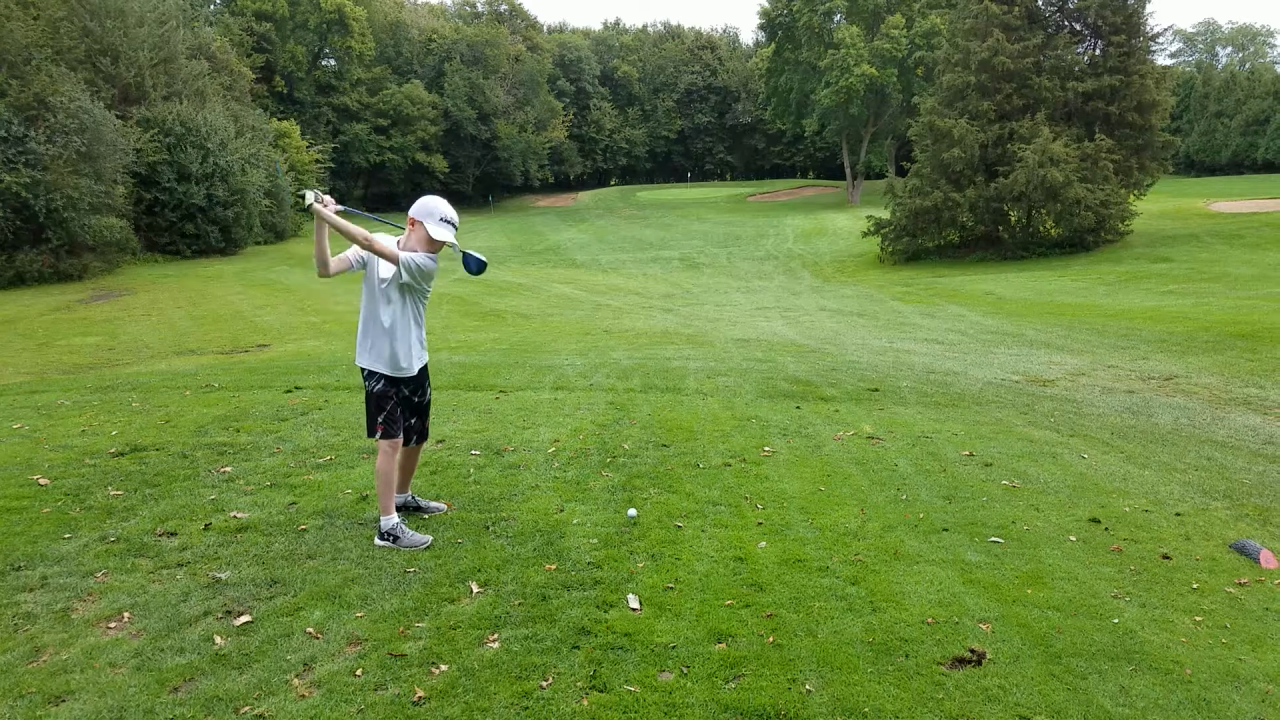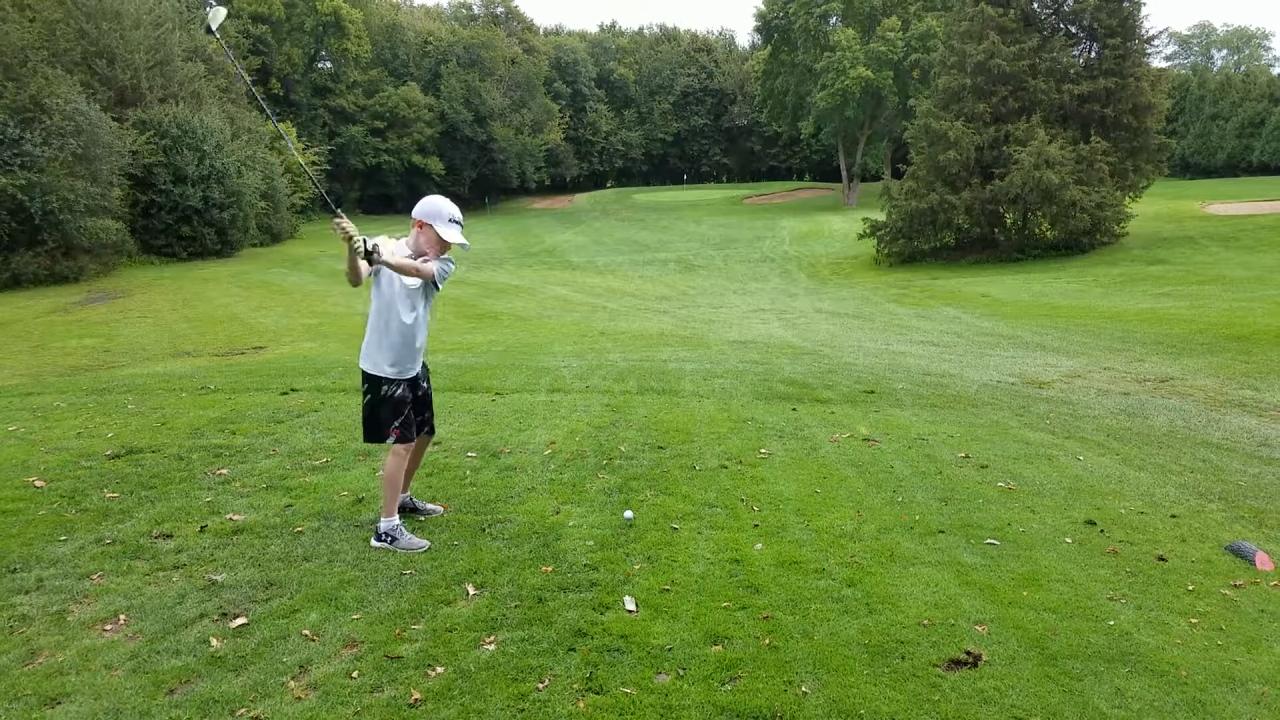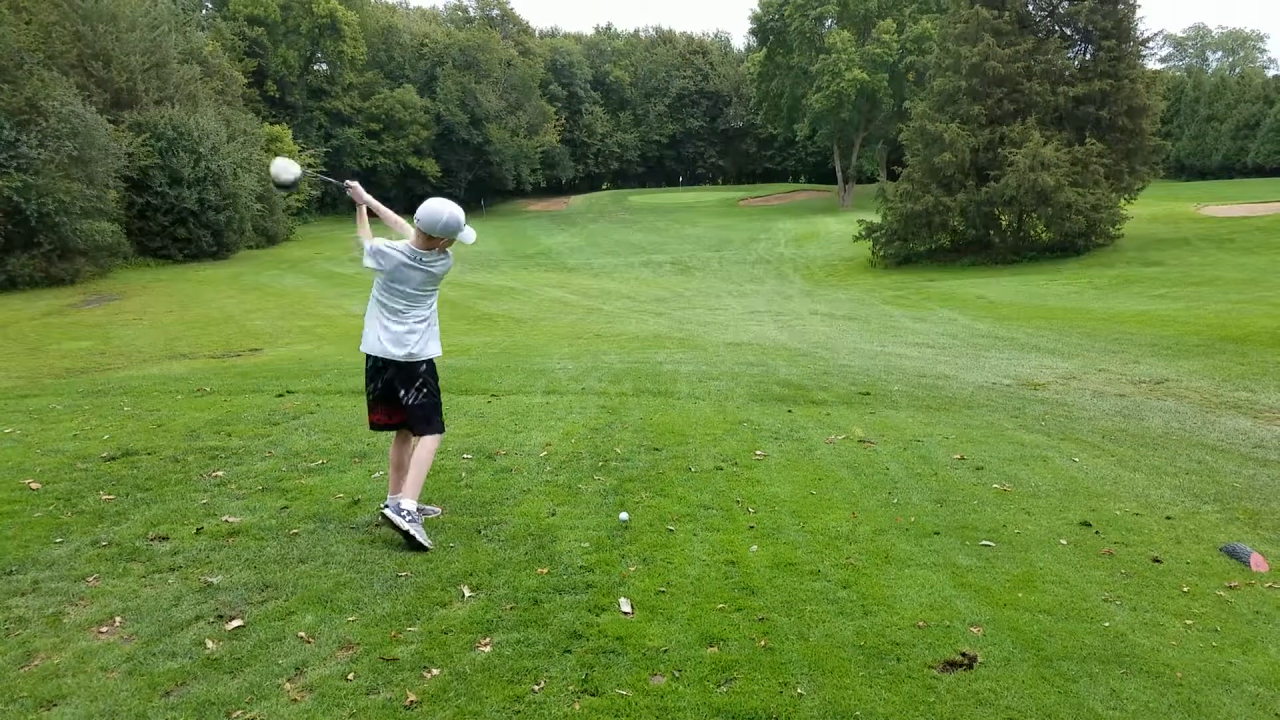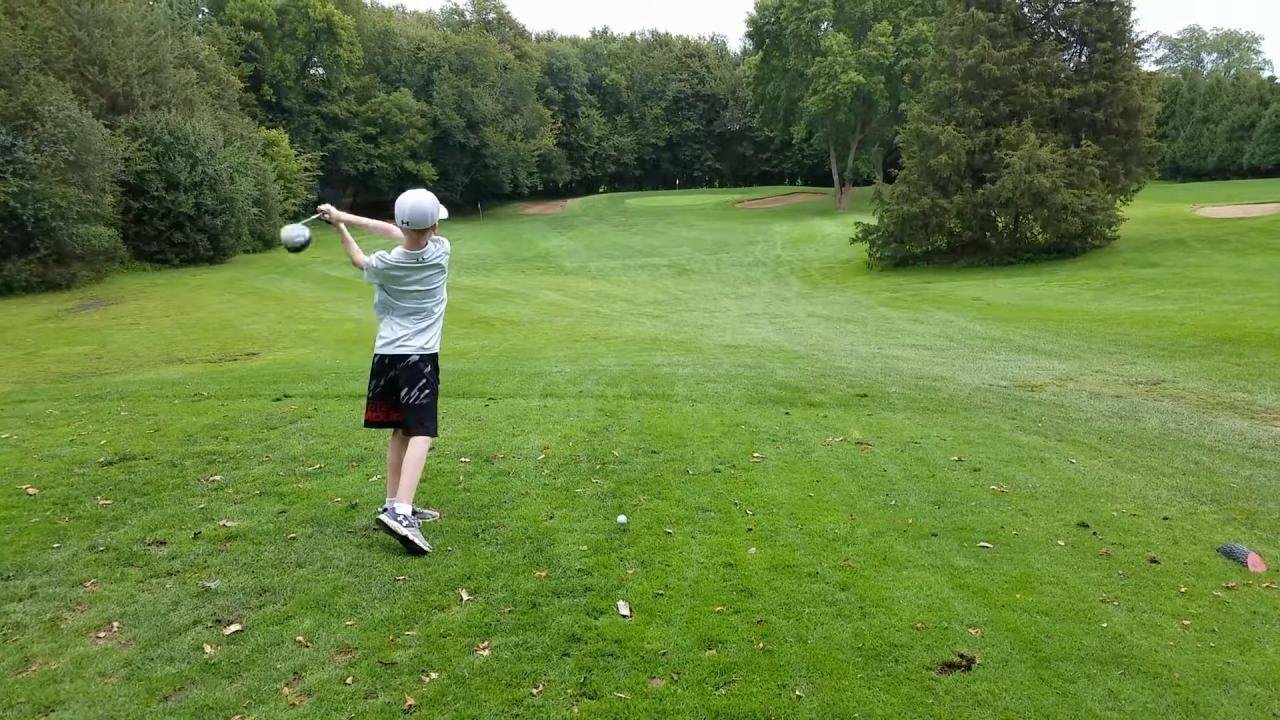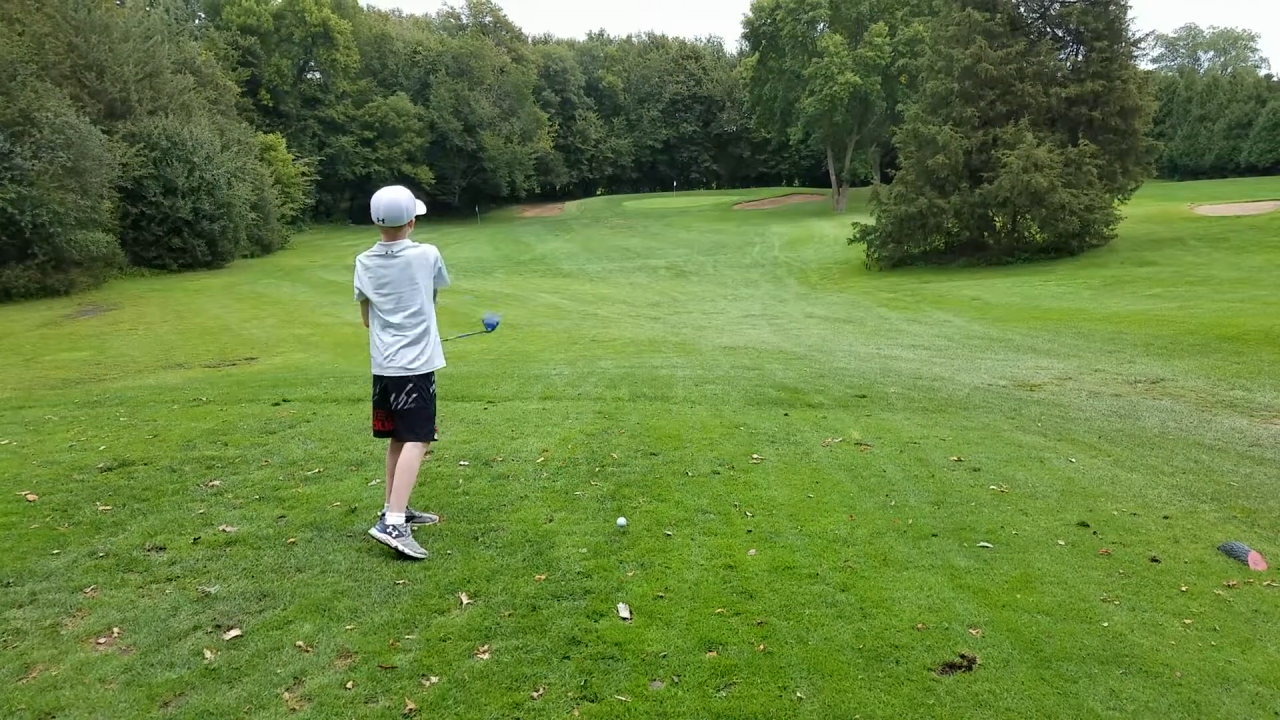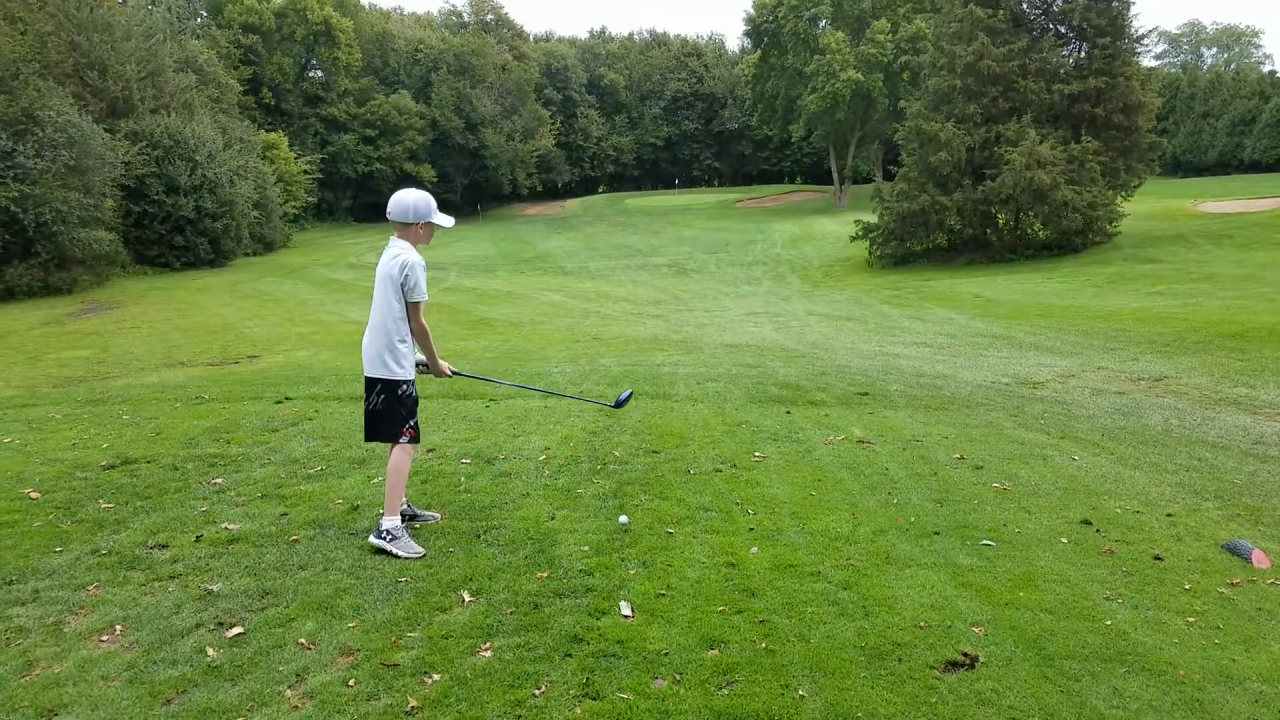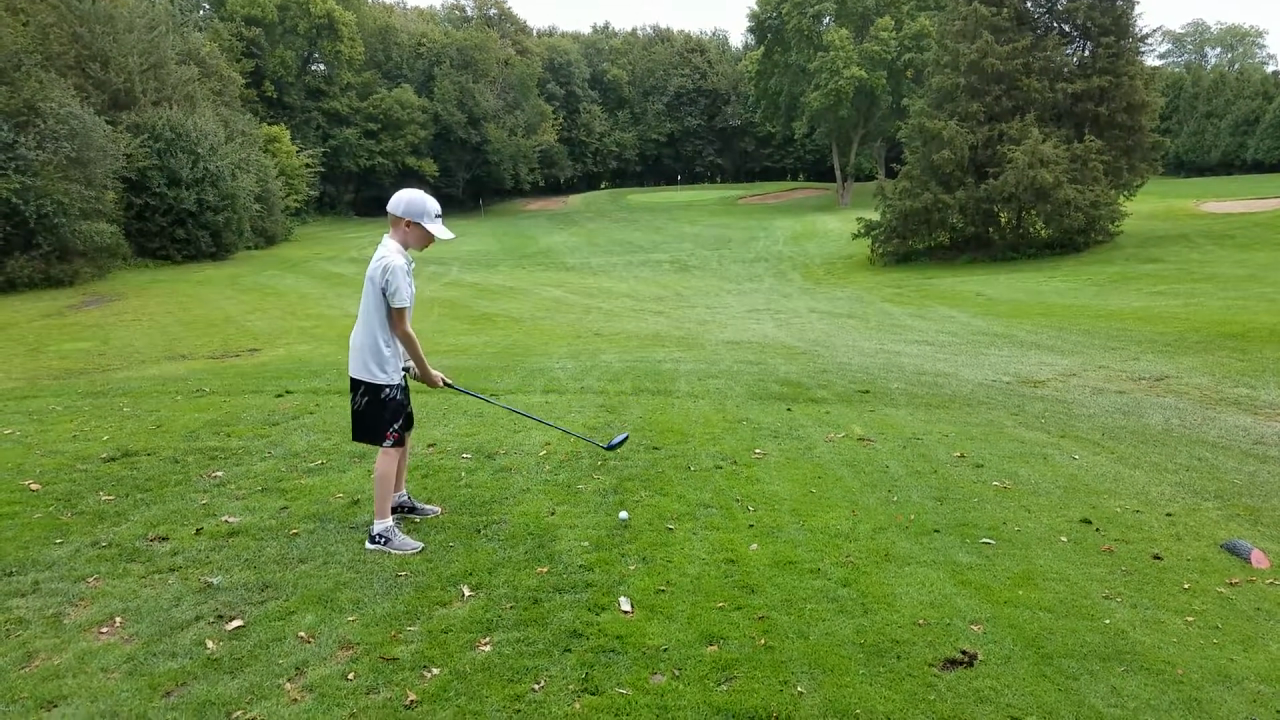
dt=0.5s
person 1, frame 1
left shoulder: (425, 265)
right shoulder: (377, 248)
left elbow: (369, 243)
right elbow: (326, 270)
left wrist: (327, 213)
right wrist: (322, 221)
left hip: (413, 365)
right hip: (379, 364)
left knee: (415, 438)
right knee: (391, 441)
left ankle: (403, 498)
right ankle: (388, 527)
person 1, frame 2
left shoulder: (441, 266)
right shoulder: (384, 249)
left elbow: (413, 268)
right elbow: (355, 278)
left wrist: (375, 252)
right wrist: (361, 252)
left hip: (413, 365)
right hip: (383, 368)
left knee: (423, 434)
right knee: (402, 443)
left ankle: (401, 497)
right ankle: (387, 528)
person 1, frame 3
left shoulder: (383, 252)
right shoulder: (441, 262)
left elbow: (364, 233)
right elbow: (411, 234)
left wrist: (361, 201)
right wrist: (370, 200)
left hip: (377, 354)
right hip: (415, 358)
left knee: (404, 430)
right knee: (429, 433)
left ankle: (397, 500)
right ankle: (406, 508)
person 1, frame 4
left shoulder: (384, 265)
right shoulder: (441, 250)
left elbow: (358, 259)
right elbow: (395, 233)
left wrist: (340, 222)
right wrist: (344, 215)
left hip: (386, 354)
right hip: (421, 356)
left knee: (401, 430)
right knee: (421, 434)
left ankle: (395, 503)
right ankle: (400, 511)
person 1, frame 5
left shoulder: (363, 263)
right shoulder: (428, 255)
left elbow: (366, 318)
left hip: (383, 364)
right hip: (417, 362)
left knee: (398, 438)
right knee: (416, 440)
left ankle: (394, 509)
right ankle: (392, 523)
person 1, frame 6
left shoulder: (390, 255)
right shoulder: (411, 261)
right elbow: (417, 323)
left wrist: (418, 357)
right wrist: (435, 362)
left hip: (382, 360)
right hip: (393, 365)
left knee: (400, 438)
right knee: (405, 442)
left ankle: (398, 506)
right ankle: (389, 527)
person 1, frame 7
left shoulder: (393, 256)
right shoulder: (394, 264)
right elbow: (402, 328)
left wrist: (411, 362)
right wrist: (425, 370)
left hip: (386, 362)
right hip: (377, 367)
left knee: (403, 431)
right knee: (391, 443)
left ankle: (398, 498)
right ankle: (381, 530)
